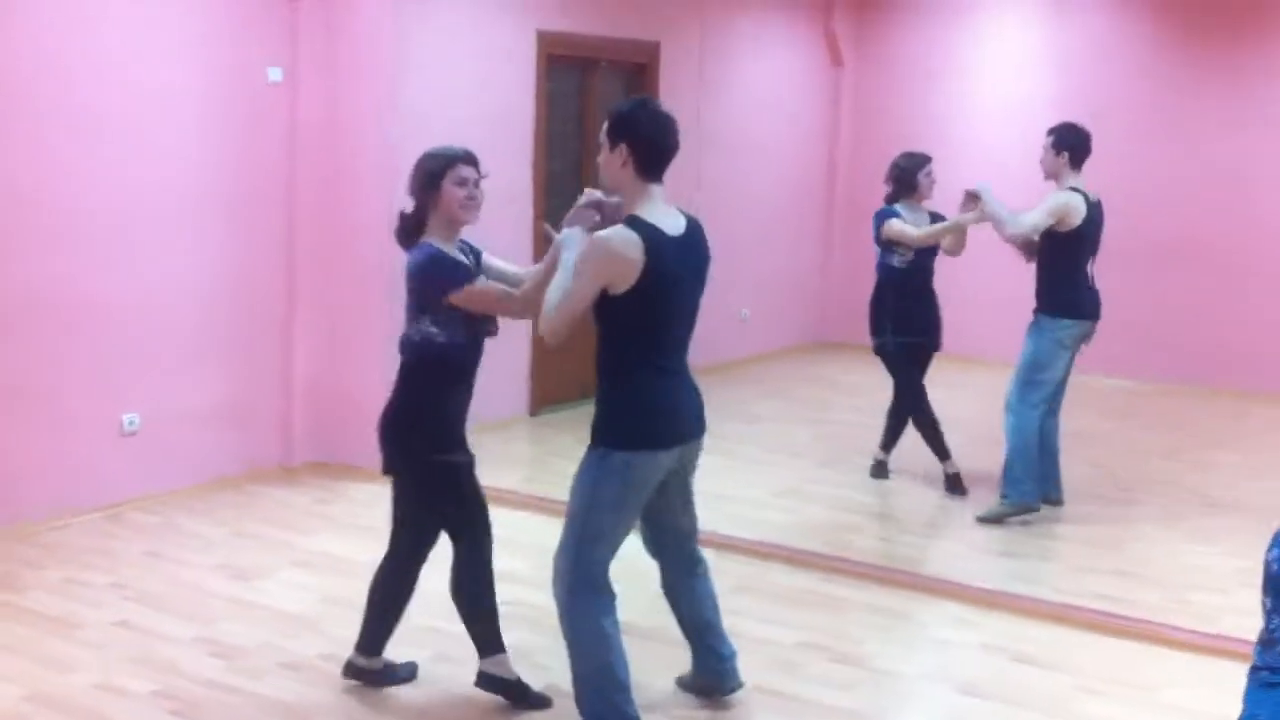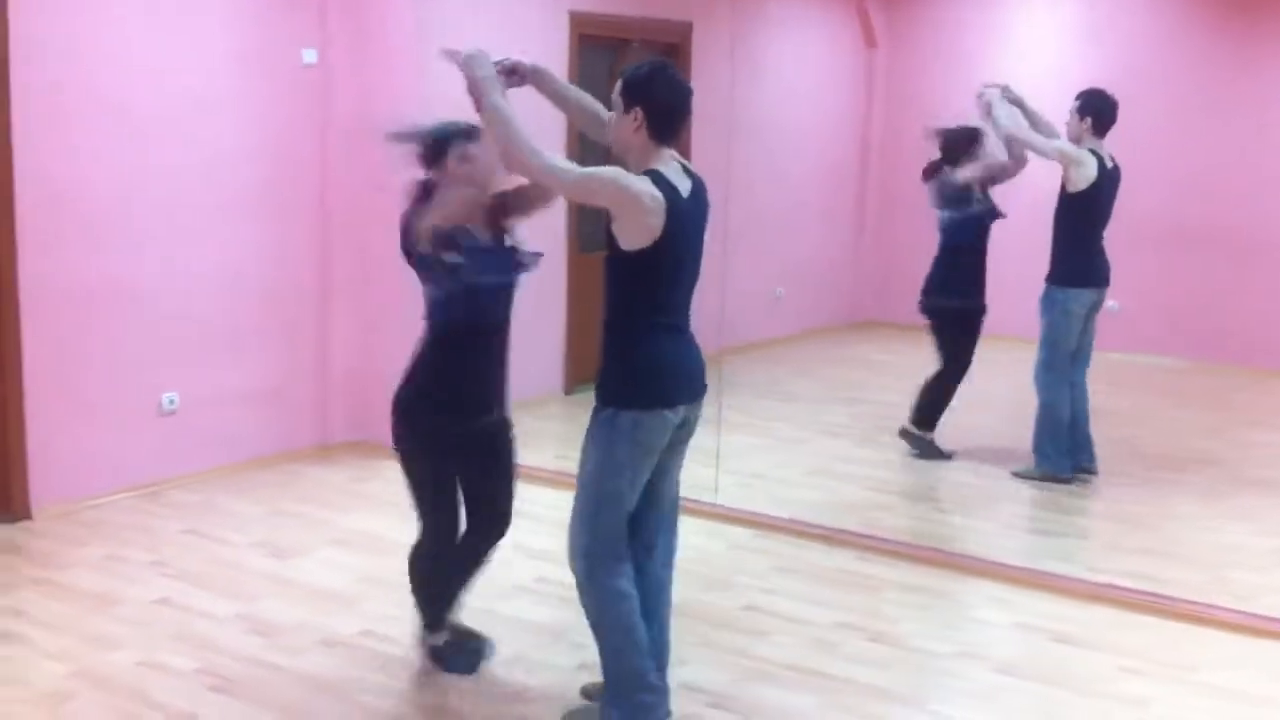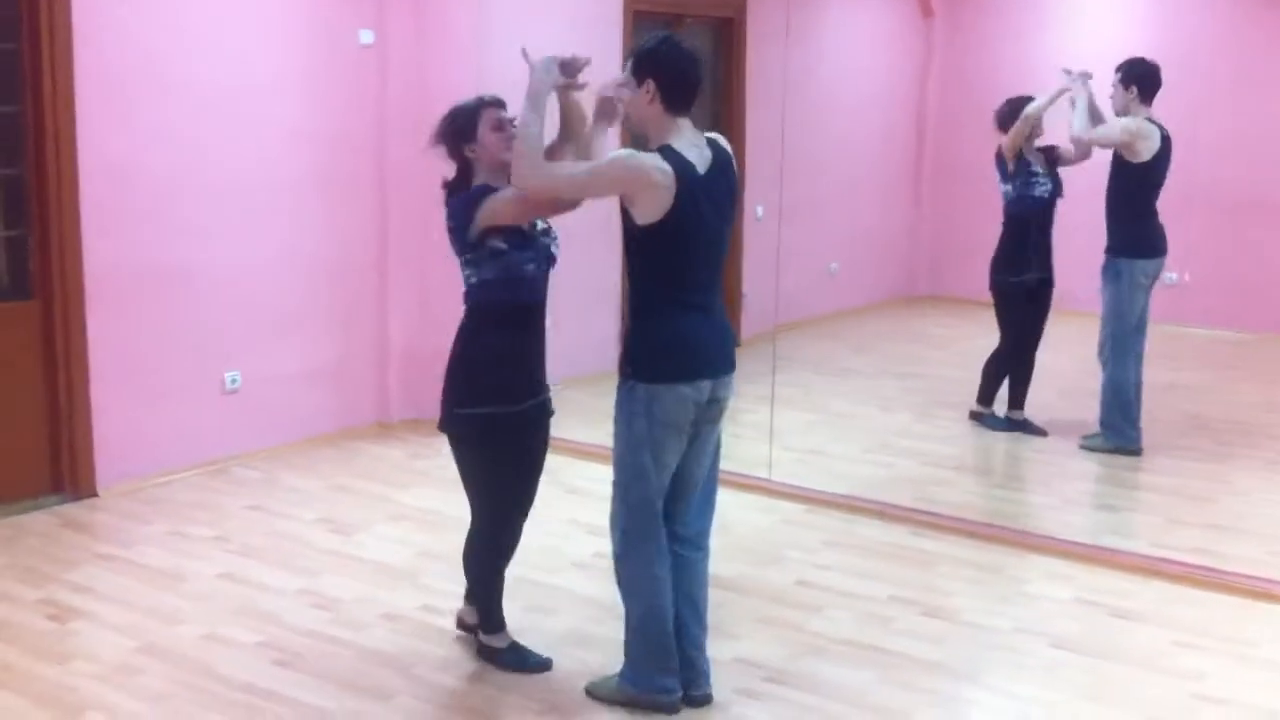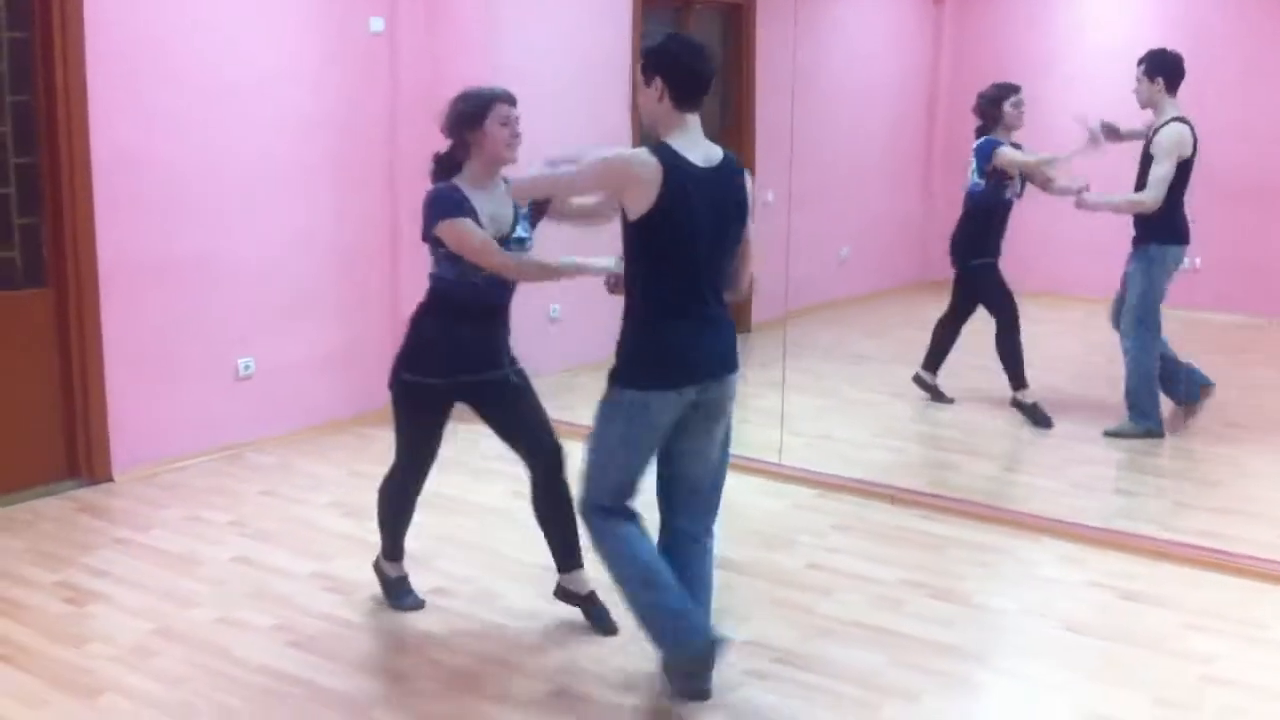
dt=0.7s
person 1, frame 1
left shoulder: (612, 246)
right shoulder: (692, 233)
left elbow: (550, 329)
left wrist: (572, 251)
left hip: (630, 432)
right hip: (682, 420)
left knee: (579, 576)
right knee: (678, 549)
right ankle: (715, 667)
person 1, frame 2
left shoulder: (632, 193)
right shoulder: (687, 180)
left elbow: (522, 158)
right elbow: (602, 128)
left wrist: (486, 83)
right wrist: (533, 76)
left hip: (638, 394)
right hip: (681, 384)
left knee: (597, 548)
right knee: (648, 541)
person 1, frame 3
left shoulder: (638, 169)
right shoulder: (721, 155)
left elbow: (529, 178)
left wrist: (537, 92)
right wrist: (633, 112)
left hip: (659, 371)
right hip: (713, 364)
left knee: (640, 526)
right knee: (686, 525)
person 1, frame 4
left shoulder: (633, 168)
right shoulder: (737, 176)
left elbow: (533, 186)
left wrist: (567, 170)
left hip: (652, 373)
right hip: (717, 368)
left knee: (604, 507)
right knee: (692, 522)
left ankle: (685, 635)
right ankle: (685, 657)
person 2, frame 1
left shoulder: (468, 255)
right shoulder: (432, 264)
left elbow: (527, 282)
right elbow: (521, 305)
left hip: (432, 424)
right hip: (423, 427)
person 2, frame 2
left shoulder: (488, 224)
right shoulder: (424, 227)
left elbow: (542, 189)
left hip: (479, 411)
right hip: (431, 409)
left knee: (488, 522)
right knee: (442, 528)
left ankle: (441, 623)
right ankle: (436, 630)
person 2, frame 3
left shoulder: (518, 189)
right shoulder: (471, 203)
left elbow: (572, 139)
right elbow: (560, 197)
left wrist: (568, 93)
right wrist: (593, 141)
left hip: (525, 377)
right hip: (480, 382)
left knee: (513, 507)
right knee: (494, 511)
left ankle: (476, 611)
right ankle: (491, 633)
person 2, frame 4
left shoulder: (522, 195)
right shoulder: (444, 202)
left elbow: (589, 213)
right elbow: (506, 264)
right wrist: (590, 268)
left hip: (492, 355)
right hip: (433, 356)
left knee: (547, 459)
right knee: (412, 468)
left ankle: (573, 579)
right ankle: (390, 565)
person 3, frame 1
left shoulder: (1064, 201)
right shoulder: (1088, 203)
left elbow: (1010, 232)
right elbow: (1036, 251)
left wrist: (987, 198)
right wrist: (1008, 219)
left hip: (1060, 315)
right hip: (1077, 312)
left knee: (1024, 401)
right knee: (1043, 403)
left ankle: (1020, 493)
right ankle: (1046, 485)
person 3, frame 2
left shoulder: (1078, 158)
right shoulder: (1108, 165)
left elbow: (1015, 132)
right elbow: (1051, 136)
left wrist: (998, 104)
right wrist: (1019, 102)
left hip: (1070, 281)
right hip: (1093, 279)
left knee: (1053, 374)
right knee: (1073, 372)
left ankle: (1053, 462)
right ankle: (1079, 456)
person 3, frame 3
left shoulder: (1137, 129)
right shoulder: (1153, 133)
left elbow: (1080, 135)
right elbow: (1102, 137)
left wrist: (1079, 97)
right wrist: (1086, 96)
left hip: (1131, 253)
right hip: (1143, 250)
left knee: (1116, 345)
right knee: (1127, 344)
left ankle: (1120, 434)
right ankle: (1122, 427)
person 3, frame 4
left shoulder: (1173, 133)
right shoulder: (1163, 126)
left elbow: (1150, 200)
right elbow: (1121, 135)
left wrist: (1097, 202)
right wrist: (1102, 128)
left hip: (1160, 243)
right hip: (1157, 241)
left knee: (1137, 330)
right knee: (1135, 323)
left ankle: (1144, 419)
right ankle: (1189, 386)
person 4, frame 1
left shoulder: (934, 218)
right shoulder: (885, 217)
left elbow: (953, 250)
right elbow: (916, 238)
left wrist: (965, 216)
right wrist: (963, 221)
left hip: (924, 316)
right hip: (890, 318)
left knee: (907, 390)
right knee: (912, 391)
left ankle: (883, 453)
right ankle: (948, 465)
person 4, frame 2
left shoulder: (973, 183)
right shoulder: (951, 182)
left elbow: (1017, 161)
right elbow: (999, 162)
left hip: (963, 292)
right hip: (948, 291)
left knee: (954, 364)
right knee: (955, 366)
left ankle: (919, 428)
right ankle: (919, 428)
person 4, frame 3
left shoulder: (1047, 156)
right shoulder: (1007, 155)
left elbow: (1082, 151)
right elbow: (1029, 118)
right wrist: (1062, 88)
left hip: (1039, 264)
right hip: (1011, 265)
left knee: (1029, 341)
right knee: (1012, 340)
left ankle: (1015, 412)
right ankle: (981, 407)
person 4, frame 4
left shoulder: (1014, 151)
right shoulder: (987, 147)
left elbow: (1046, 183)
right elbow: (1029, 165)
left wrist: (1075, 189)
right wrist: (1079, 148)
left hip: (984, 248)
right hip: (972, 248)
left knee: (959, 311)
right knee: (1007, 315)
left ankle: (927, 373)
right ankle: (1022, 394)
